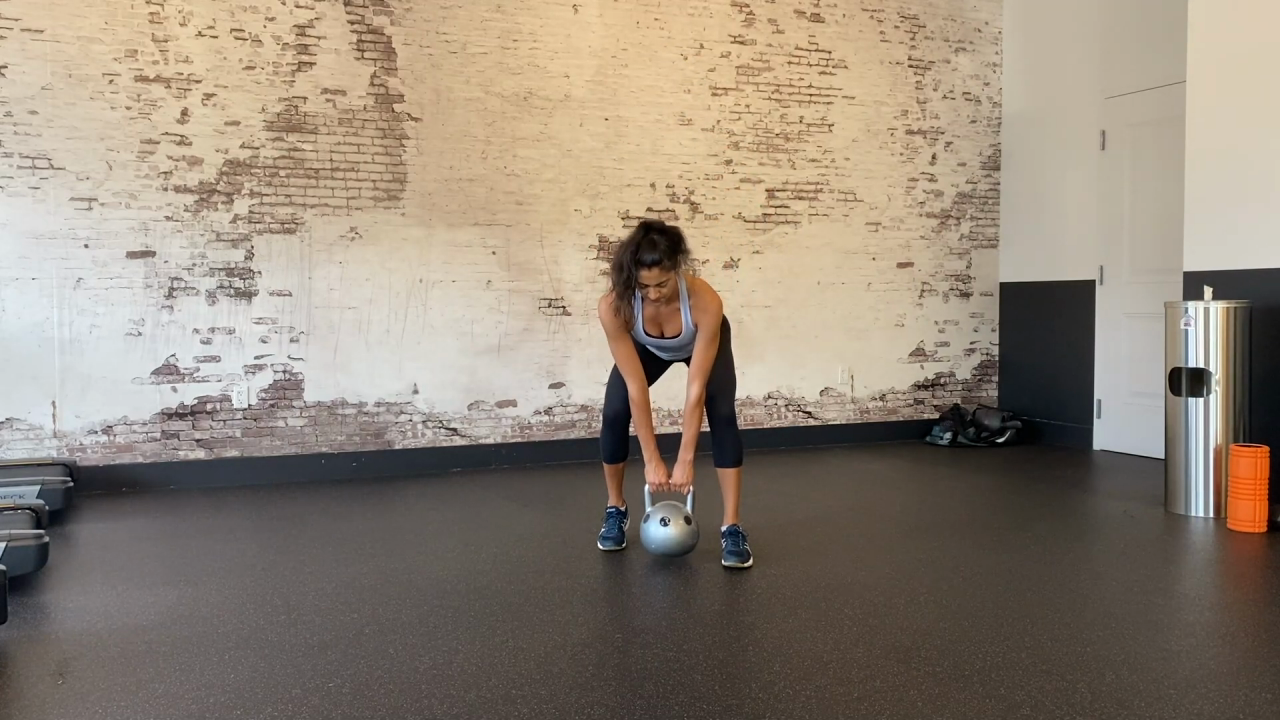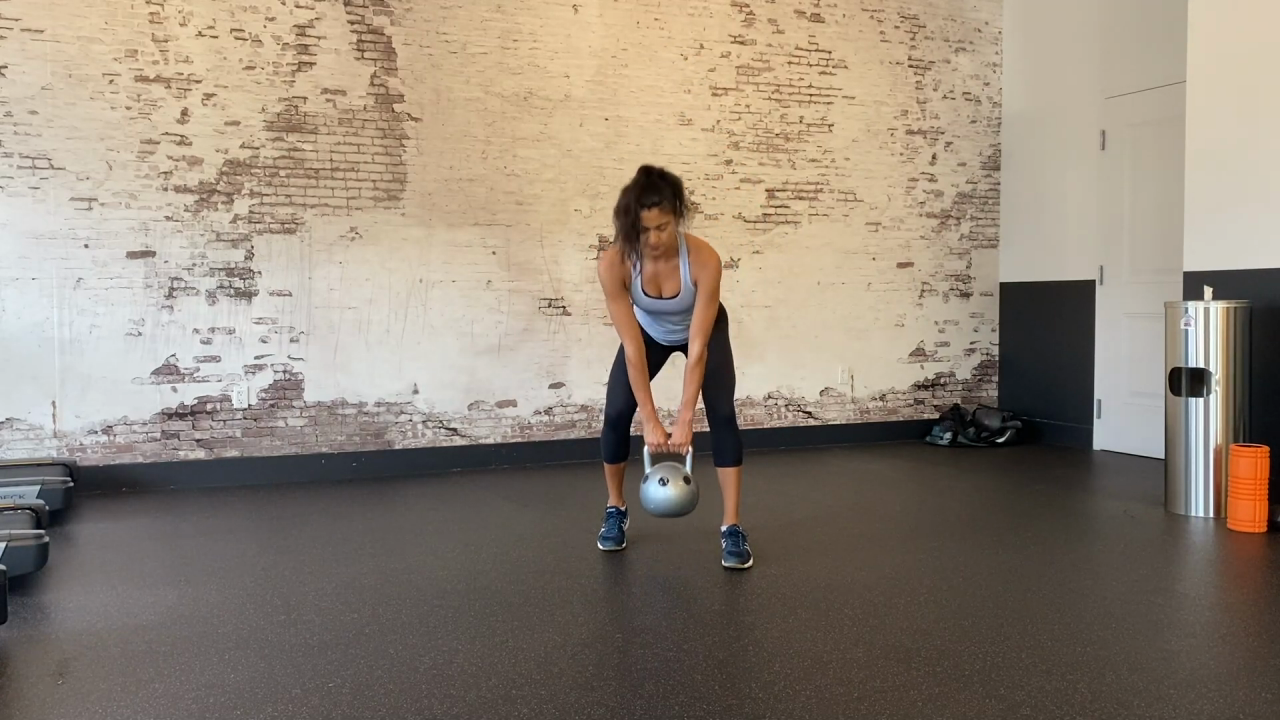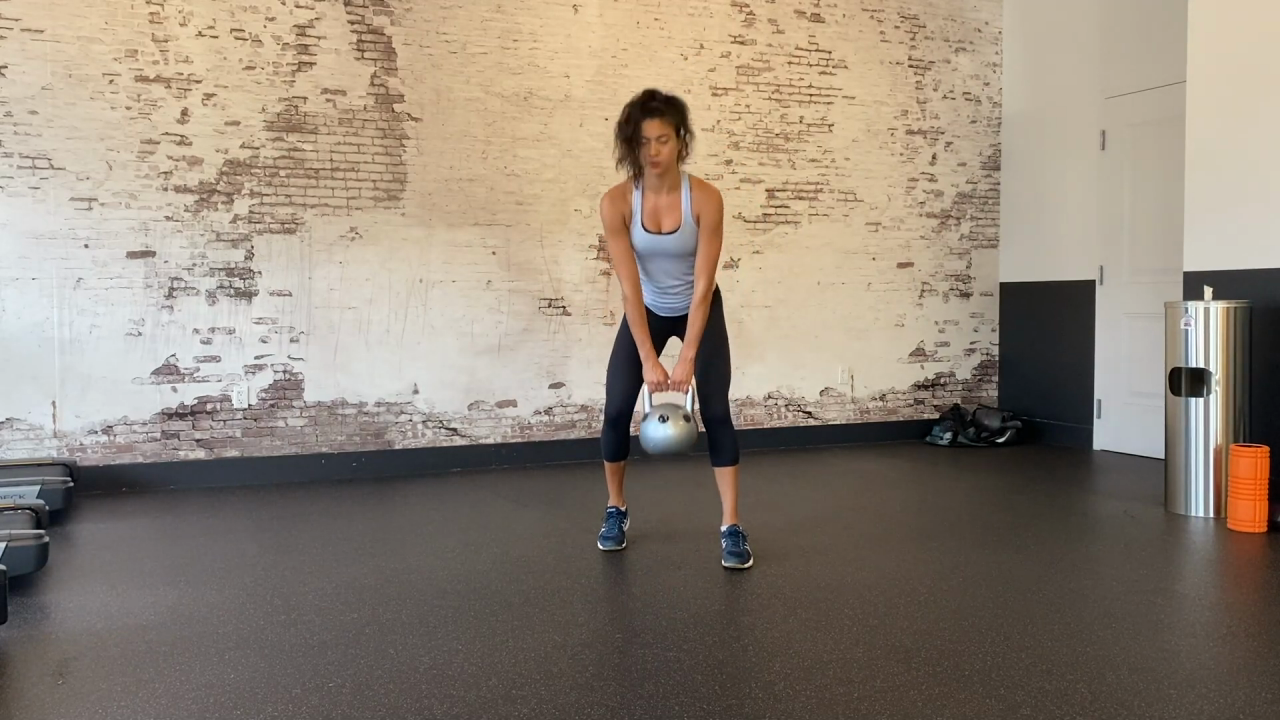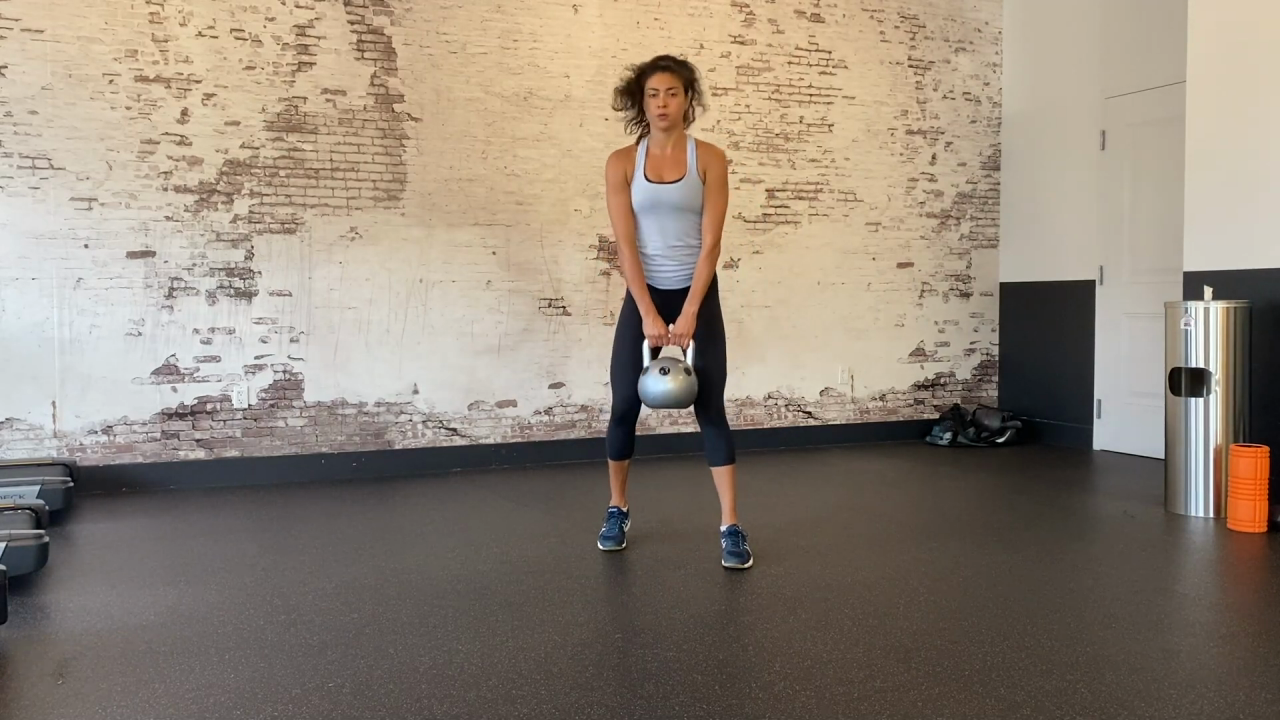
dt=0.2s
person 1, frame 1
left shoulder: (705, 302)
right shoulder: (613, 306)
left elbow: (696, 389)
right elbow: (636, 388)
left wrist: (685, 460)
right wrist: (652, 460)
left hip: (705, 343)
right hip: (646, 348)
left knee: (722, 415)
right knee: (614, 414)
left ankle: (732, 528)
right ankle: (615, 510)
person 1, frame 2
left shoulder: (704, 259)
right shoulder: (613, 263)
left elbow: (698, 347)
right elbow: (632, 348)
left wrist: (684, 421)
right wrist: (650, 421)
left hip: (702, 331)
right hip: (650, 333)
left knee: (722, 416)
right knee: (616, 414)
left ankle: (732, 528)
right ankle: (616, 511)
person 1, frame 3
left shoulder: (705, 197)
right shoulder: (616, 202)
left elbow: (703, 286)
right elbow: (630, 288)
left wrist: (687, 359)
right wrist: (649, 362)
left hip: (699, 310)
right hip: (647, 311)
left knee: (716, 412)
right knee: (616, 411)
left ankle: (732, 528)
right ankle: (615, 510)
person 1, frame 4
left shoulder: (710, 158)
right shoulder: (621, 162)
left elbow: (710, 243)
right elbow: (626, 245)
left wrist: (688, 314)
right wrist: (649, 315)
left hip: (696, 293)
right hip: (643, 295)
left knee: (710, 408)
right knee: (624, 405)
left ankle: (731, 527)
right ankle: (617, 510)
